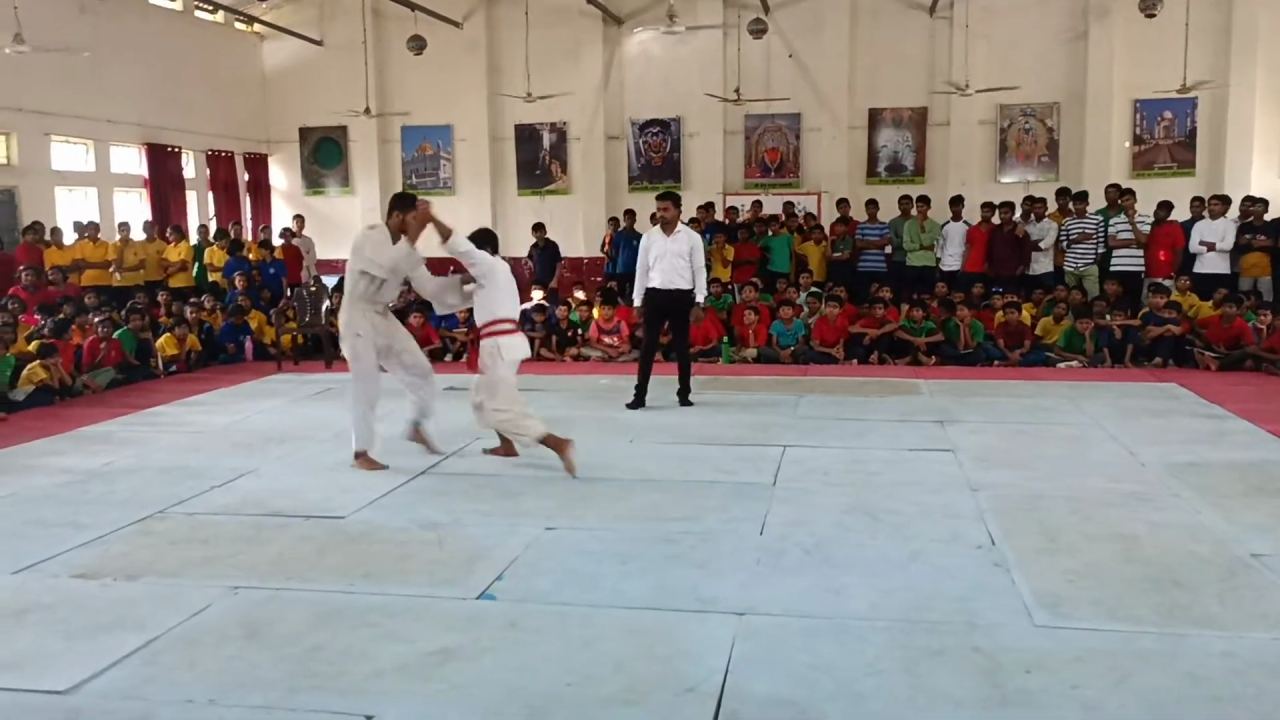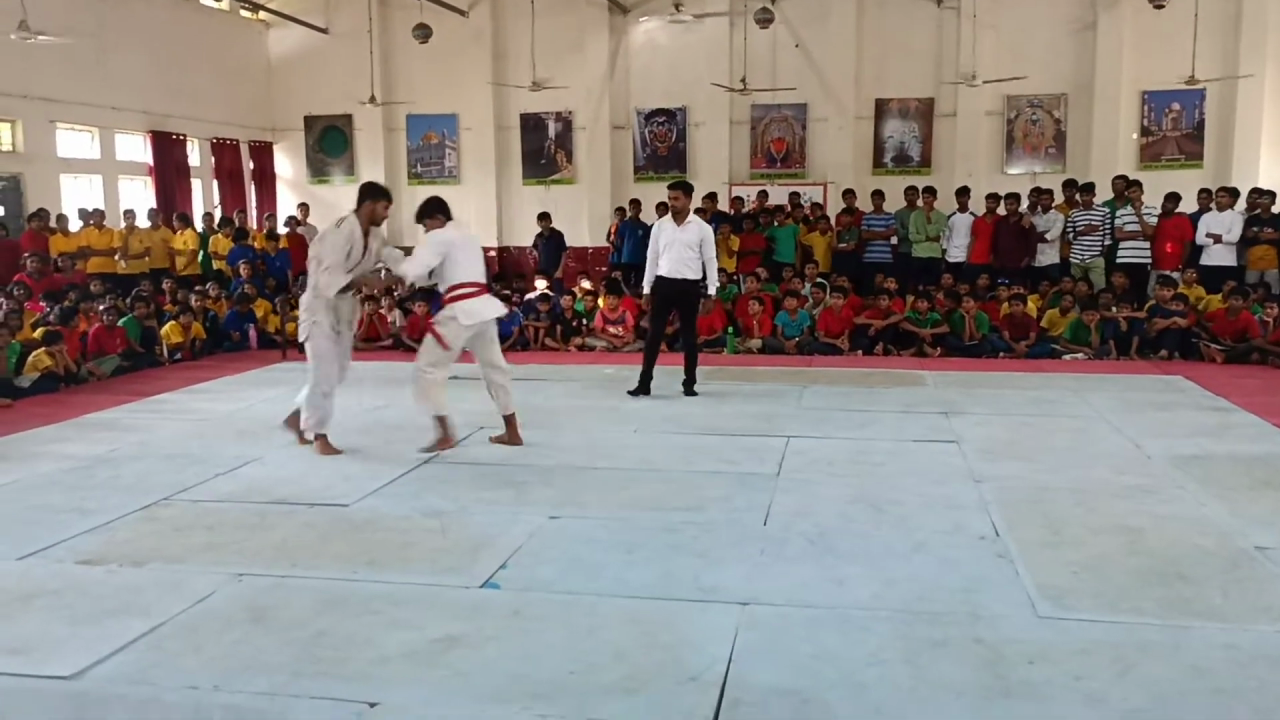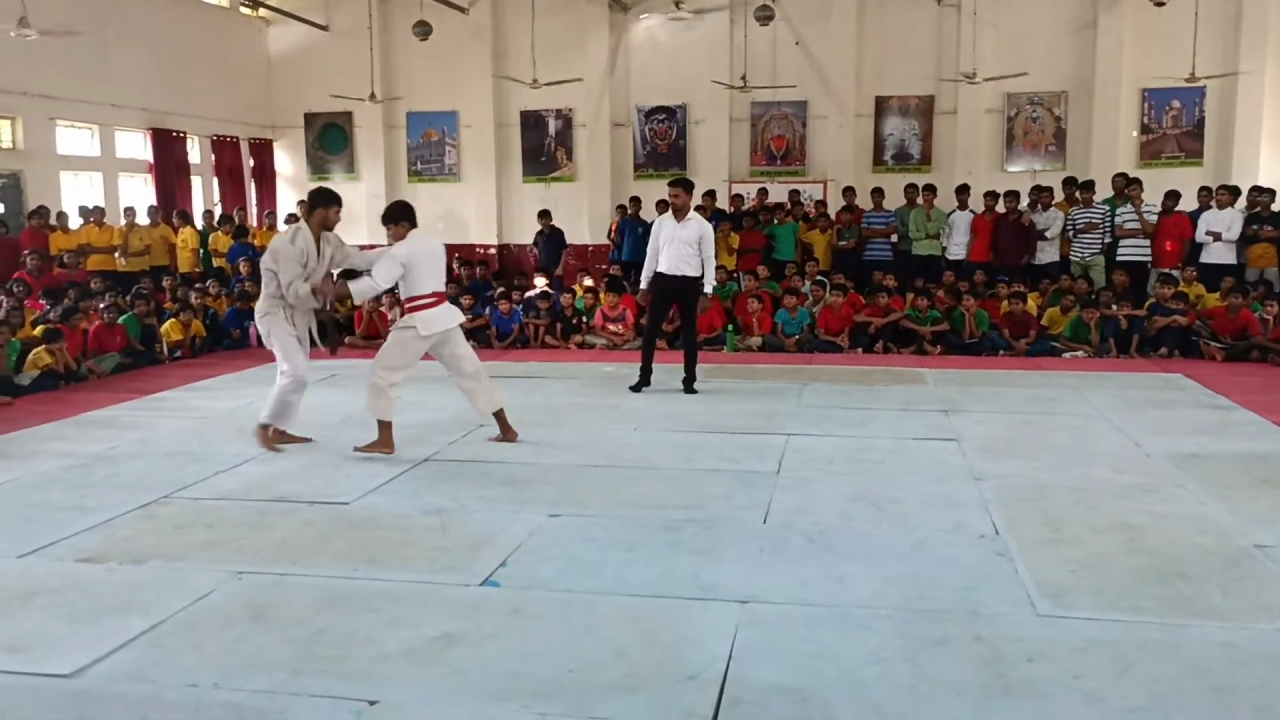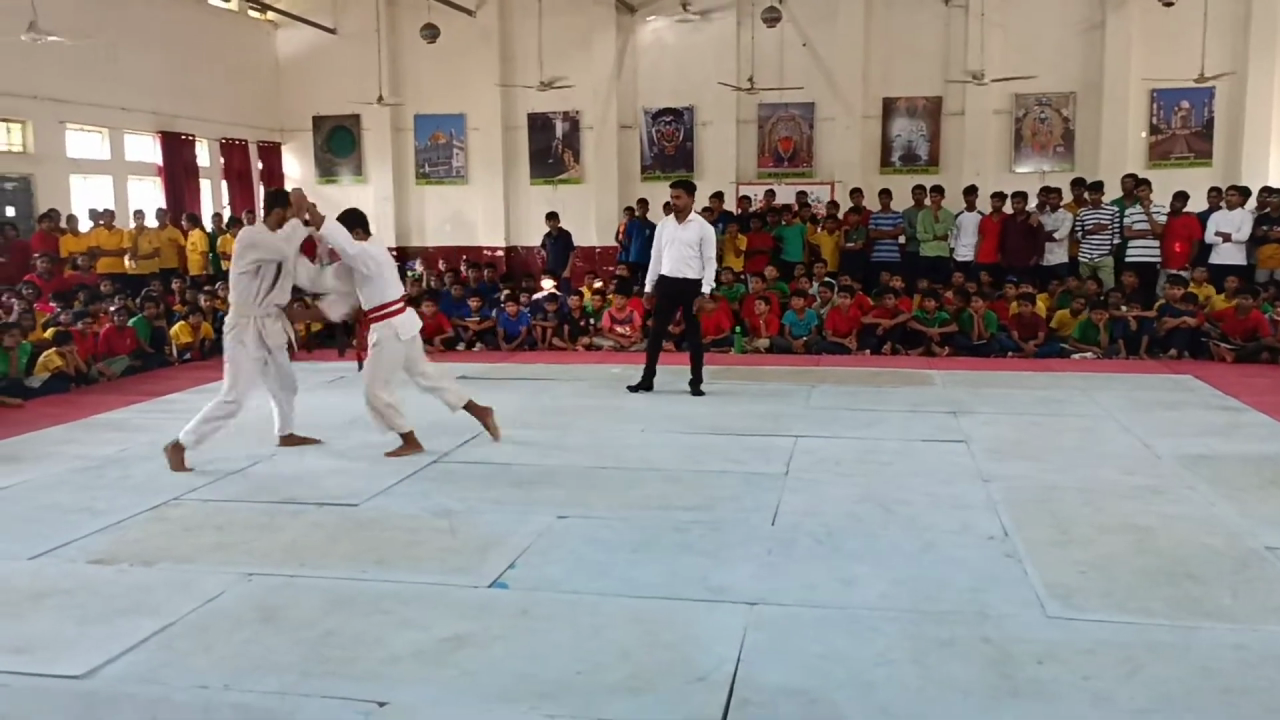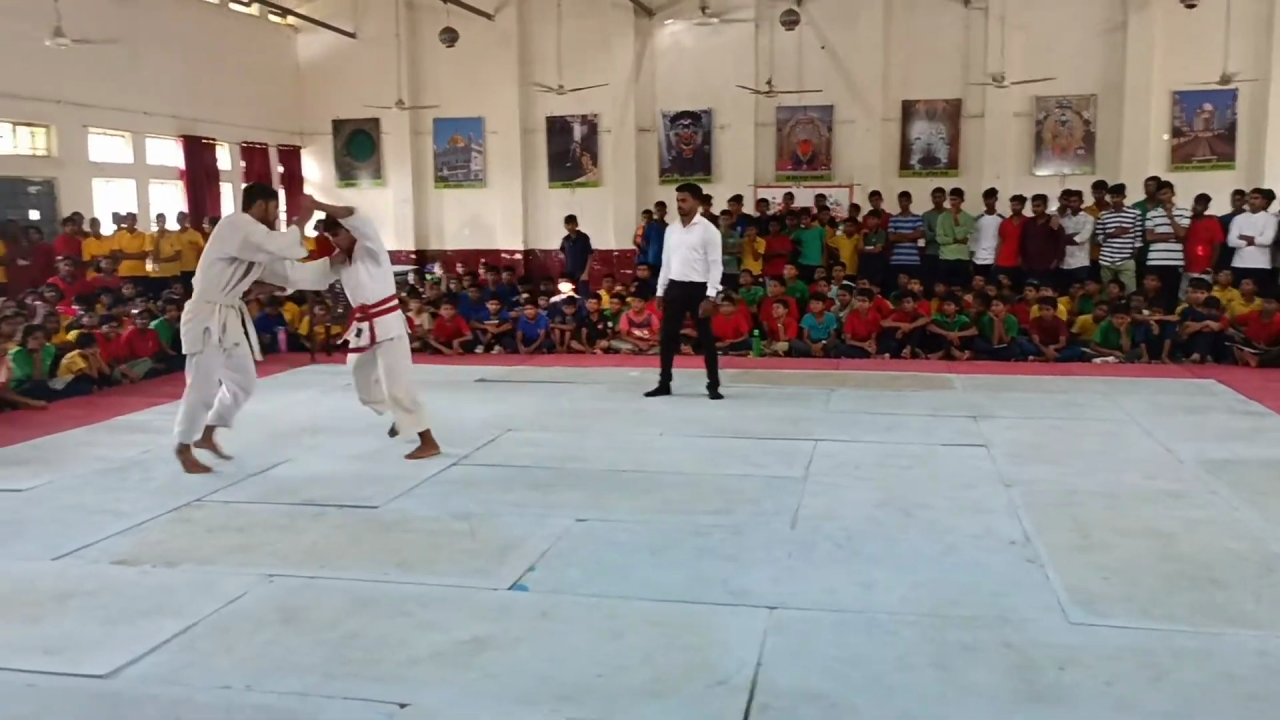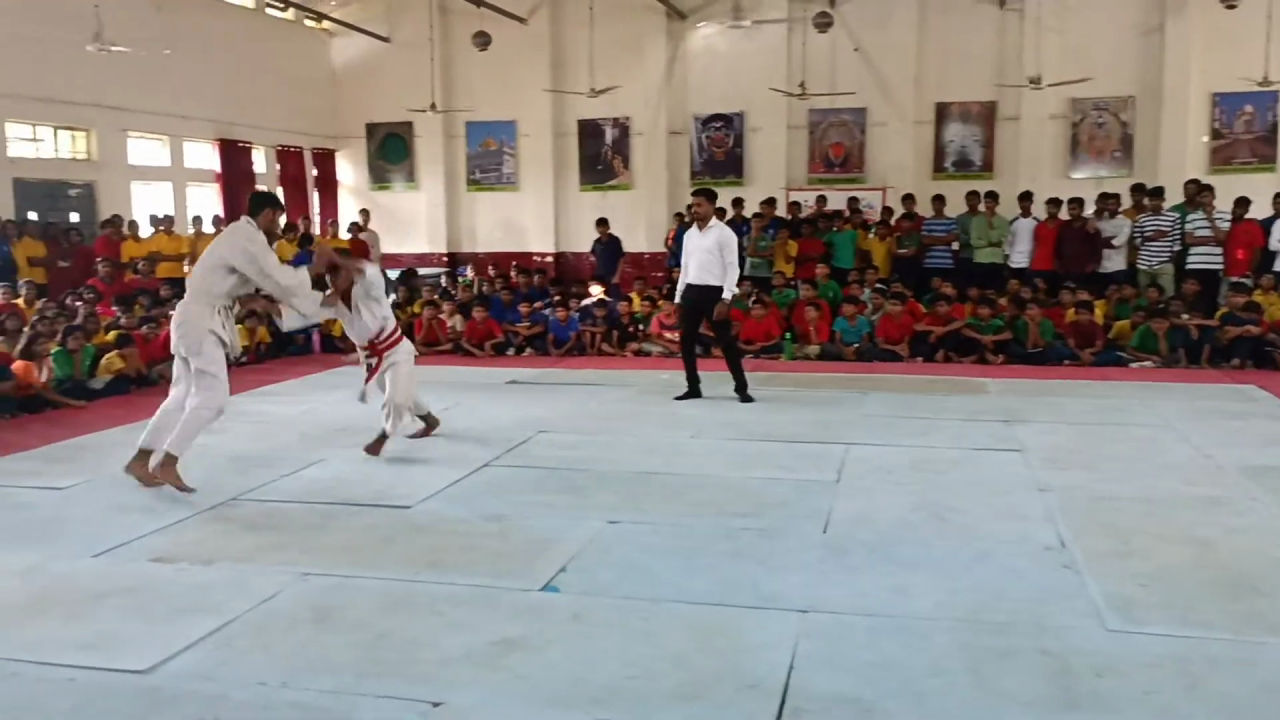
dt=0.2s
person 1, frame 1
left shoulder: (403, 244)
right shoulder: (368, 239)
left elbow: (426, 285)
right elbow: (389, 267)
left wrist: (459, 290)
right wrist: (414, 232)
left hip: (383, 319)
right hip: (358, 320)
left knee: (421, 372)
right knee: (366, 390)
left ankle: (418, 427)
right ankle: (360, 452)
person 1, frame 2
left shoulder: (374, 235)
right shoulder: (339, 233)
left elbow: (396, 259)
right elbow: (326, 280)
right wrist: (361, 281)
left hip: (342, 307)
right hip: (319, 307)
left knee: (335, 373)
right knee: (324, 376)
left ankle: (298, 417)
right ankle: (318, 434)
person 1, frame 3
left shoulder: (325, 240)
right shoulder: (290, 242)
left elbow: (355, 259)
right elbow: (292, 292)
right wrist: (316, 291)
left hip: (298, 311)
right hip: (275, 313)
left knee: (291, 373)
right knee: (298, 374)
left ankle: (277, 429)
right ankle: (267, 426)
person 1, frame 4
left shoulder: (280, 243)
right shoulder: (251, 236)
left elbow: (311, 277)
right elbow: (287, 246)
right wrist: (298, 216)
left hip: (269, 324)
right hip: (245, 327)
left knee: (285, 385)
right knee: (233, 398)
left ankle: (286, 434)
right ankle: (178, 445)
person 1, frame 5
left shoulder: (253, 235)
right shoulder: (236, 226)
left elbow: (282, 270)
right elbow: (282, 248)
right wrist: (300, 223)
left hip: (227, 317)
right hip: (206, 317)
left knee: (243, 383)
right knee: (202, 389)
left ankle: (207, 434)
right ankle: (185, 448)
person 1, frame 6
left shoulder: (242, 236)
right shoulder: (248, 237)
left elbow: (274, 282)
right elbow: (280, 280)
right wrist: (316, 267)
left hip: (201, 320)
right hip: (200, 321)
left knee: (184, 395)
right knee: (211, 397)
left ankle: (141, 459)
right ankle: (168, 461)
person 2, frame 1
left shoulder: (492, 266)
right shoulder: (499, 271)
left elbow: (464, 249)
left wrist: (432, 219)
left hip: (500, 347)
right hip: (508, 342)
left knee: (504, 412)
right knee: (482, 400)
left ankle: (560, 444)
right ankle: (507, 445)
person 2, frame 2
left shoulder: (438, 237)
right shoulder: (469, 240)
left elbow: (417, 266)
left hip: (460, 311)
right hip: (484, 306)
left knee: (428, 370)
right knee: (495, 369)
left ankle: (445, 433)
right ankle: (512, 432)
person 2, frame 3
left shoulder: (402, 250)
right shoulder: (435, 246)
left elbow: (376, 282)
left wrist: (336, 290)
left hip: (418, 322)
right hip: (443, 317)
left knee: (382, 373)
right knee: (469, 371)
left ankle: (385, 440)
right ankle: (506, 427)
person 2, frame 4
left shoulder: (368, 253)
right shoulder: (370, 254)
left elbow: (335, 237)
left wrist: (312, 214)
left hip: (394, 326)
right hip: (390, 326)
left knee: (376, 390)
right knee: (426, 375)
left ankle: (411, 442)
right ankle: (480, 411)
person 2, frame 5
left shoulder: (369, 246)
right shoulder: (339, 260)
left elbow: (356, 220)
right elbow: (310, 273)
left wrist: (319, 205)
left hip: (385, 325)
right hip: (365, 328)
left knee: (396, 387)
right knee: (365, 387)
left ankle: (429, 443)
right ankle: (401, 418)
person 2, frame 6
left shoulder: (368, 286)
right shoulder: (331, 301)
left elbow: (369, 272)
right elbow: (301, 315)
right wrist: (272, 307)
left hip: (397, 351)
right hip: (370, 356)
left knee: (398, 398)
right knee: (401, 396)
left ankle: (382, 438)
right ankle: (429, 421)
person 3, frame 1
left shoulder: (691, 237)
right shoulder: (648, 238)
left elbow: (699, 270)
right elbow: (642, 271)
left wrist: (699, 301)
right wrist: (637, 302)
left hip: (681, 296)
right hip: (655, 295)
left knee: (682, 346)
right knee: (648, 345)
left ankle: (684, 393)
right ankle: (640, 395)
person 3, frame 2
left shoulder: (702, 228)
right shoulder: (660, 226)
left elbow: (710, 261)
right elbow: (652, 258)
left wrist: (711, 293)
right wrist: (646, 289)
left hip: (689, 286)
right hip: (663, 283)
left knee: (689, 335)
right knee: (654, 333)
left ankle: (689, 383)
right ankle: (644, 383)
person 3, frame 3
left shoulder: (702, 226)
right shoulder: (660, 223)
left elbow: (709, 260)
right elbow: (652, 254)
left wrist: (707, 291)
right wrist: (644, 284)
left hip: (689, 283)
right hip: (663, 280)
left knee: (689, 333)
right knee: (651, 328)
left ankle: (689, 380)
right ankle: (644, 376)
person 3, frame 4
left shoulder: (703, 228)
right shoulder: (664, 225)
left elbow: (709, 262)
right elbow: (656, 257)
left wrist: (705, 293)
right wrist: (649, 287)
left hip: (690, 285)
right hip: (666, 283)
left knee: (693, 335)
right knee: (656, 331)
left ankle: (696, 382)
right ankle: (647, 379)
person 3, frame 5
left shoulder: (708, 230)
right shoulder: (671, 229)
left elbow: (715, 265)
left wrist: (710, 296)
right wrist: (660, 291)
left hip: (697, 288)
right hip: (675, 287)
left knee: (705, 338)
right knee: (667, 335)
left ankle: (713, 385)
right ankle: (664, 384)
person 3, frame 6
left shoulder: (724, 233)
right shoulder: (689, 234)
left elbow: (732, 268)
left wrist: (725, 300)
right wrist: (678, 297)
left hip: (713, 292)
right hip: (691, 291)
left knee: (725, 341)
right knee: (686, 341)
left ankle: (741, 388)
right ankle: (693, 387)
